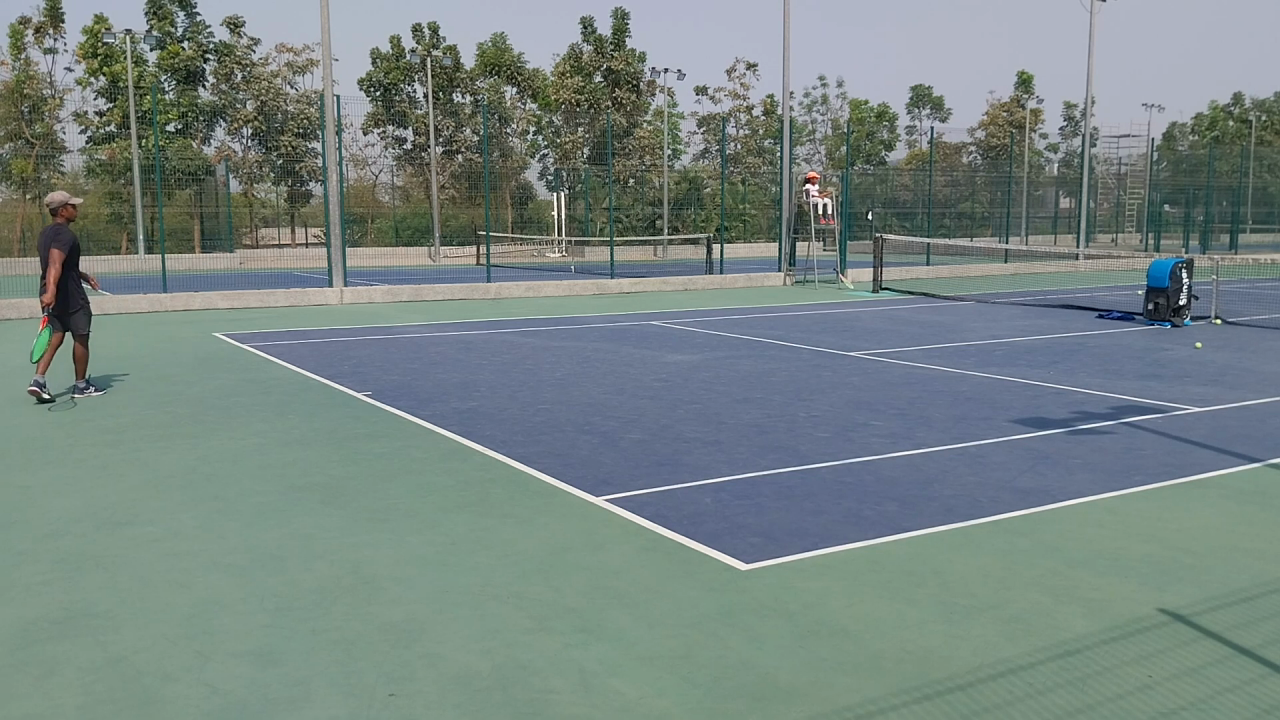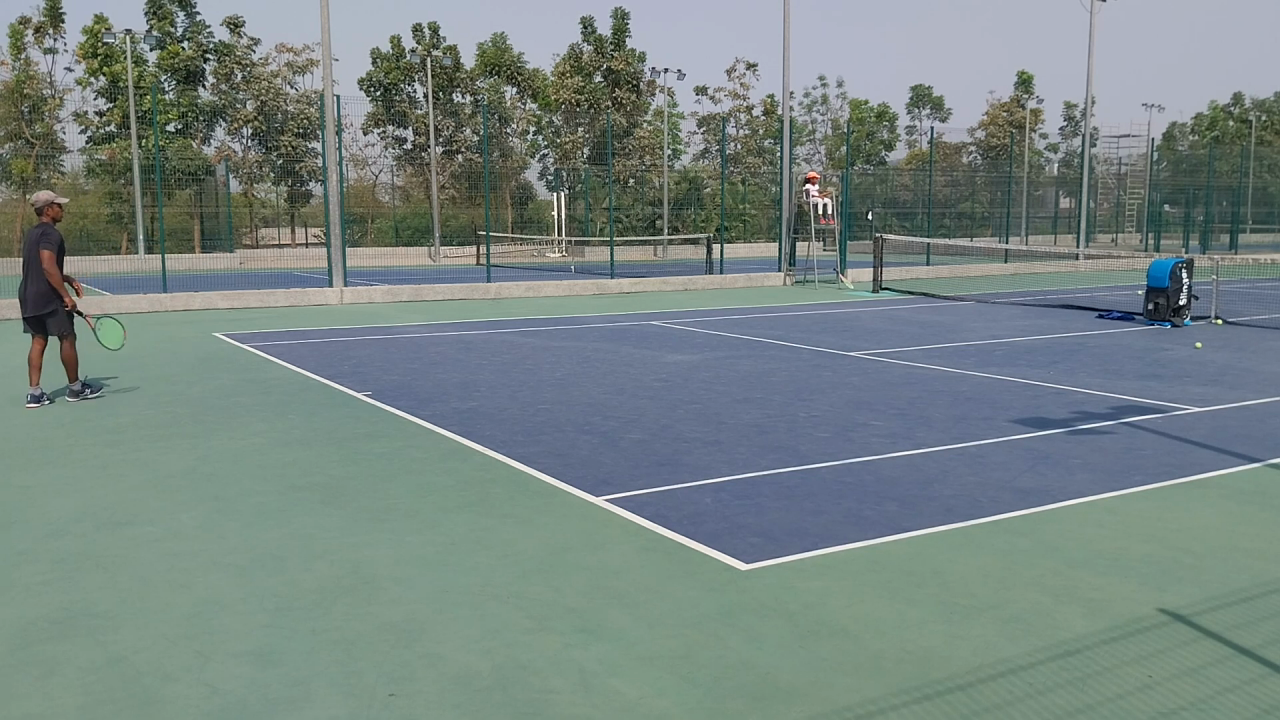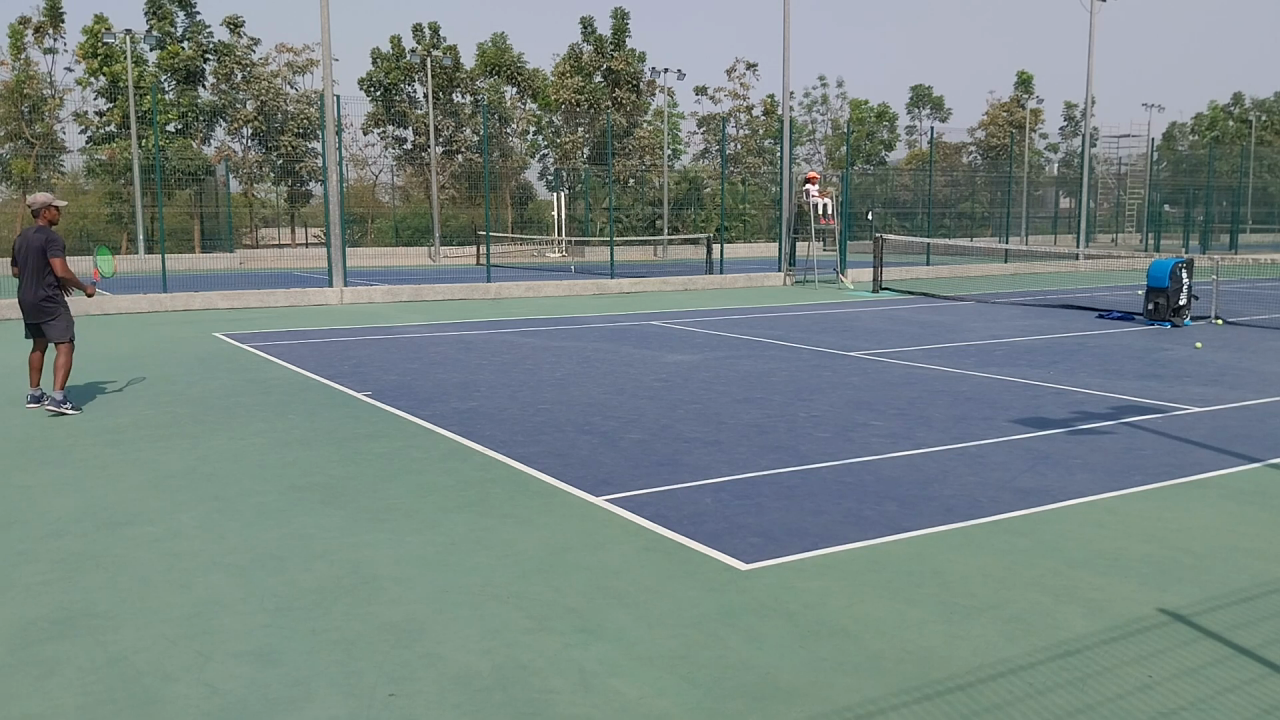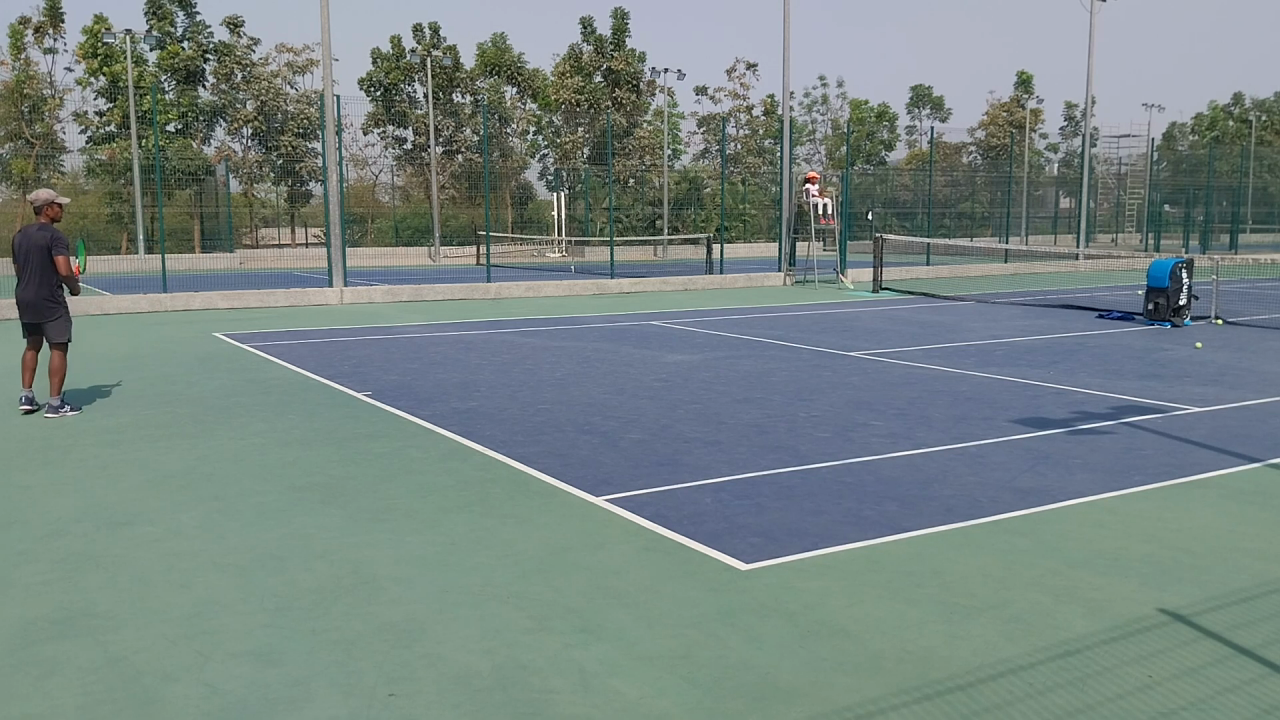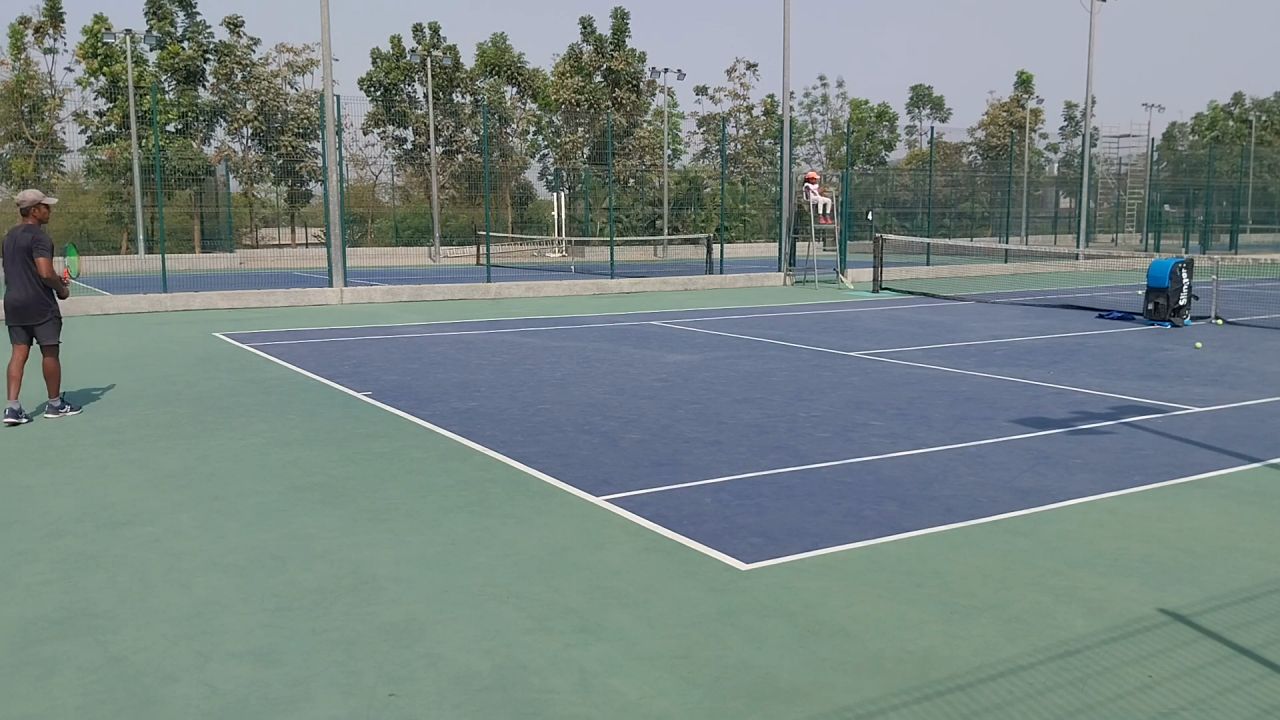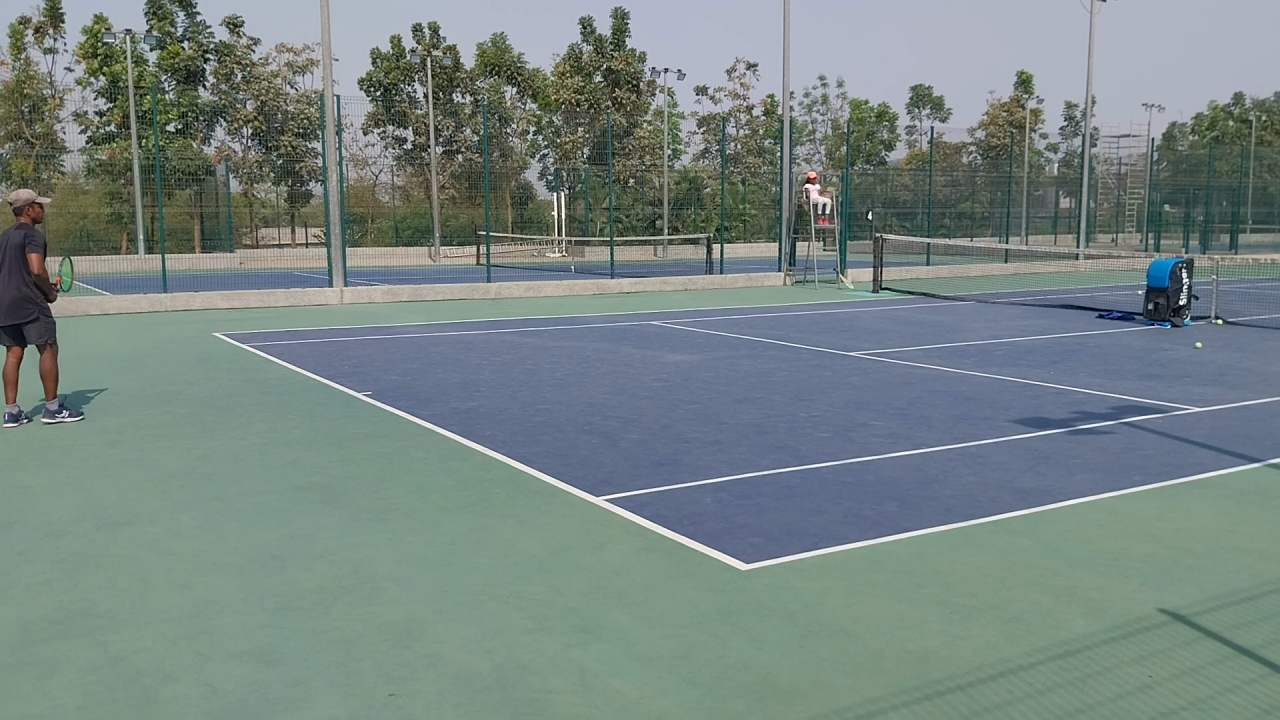
dt=0.3s
person 1, frame 1
left shoulder: (46, 232)
right shoulder: (64, 234)
right elbow: (54, 263)
left wrist: (82, 276)
right wrist: (51, 290)
left hip: (51, 295)
right hip: (69, 295)
left knee: (55, 337)
right knee: (81, 339)
left ankle: (38, 379)
right ankle: (81, 385)
person 1, frame 2
left shoulder: (32, 233)
right shoulder: (49, 233)
right elbow: (48, 266)
left wrist: (68, 280)
right wrist: (66, 295)
left hip: (28, 295)
right hip: (47, 297)
left knee: (38, 342)
right knee: (67, 338)
left ankle: (35, 393)
right ankle: (75, 387)
person 1, frame 3
left shoulder: (20, 238)
right shoulder: (51, 238)
left elbow: (16, 271)
right elbow: (62, 271)
right wrist: (85, 288)
left hip: (27, 301)
right hip: (50, 302)
left knee: (39, 346)
right knee: (65, 346)
left ankle: (35, 394)
right ankle: (58, 398)
person 1, frame 4
left shoulder: (20, 235)
right shoulder: (54, 236)
left elbow: (19, 269)
right elbow: (65, 271)
right wrist: (74, 286)
left hip: (25, 300)
right hip: (50, 301)
left knee: (32, 346)
right knee: (59, 349)
left ankle: (26, 396)
right ankle: (55, 403)
person 1, frame 5
left shoulder: (10, 237)
right shoulder: (39, 237)
right elbow: (45, 273)
left wrist: (54, 281)
right wrist: (61, 288)
left hip: (14, 302)
right hip: (40, 304)
left knee: (19, 353)
right knee: (50, 352)
left ankle: (12, 407)
right ankle: (55, 404)
person 1, frame 6
right shoulder: (32, 235)
right elbow: (37, 270)
right wrist: (49, 291)
right hip: (29, 303)
right knee: (48, 351)
right ankle: (53, 408)
